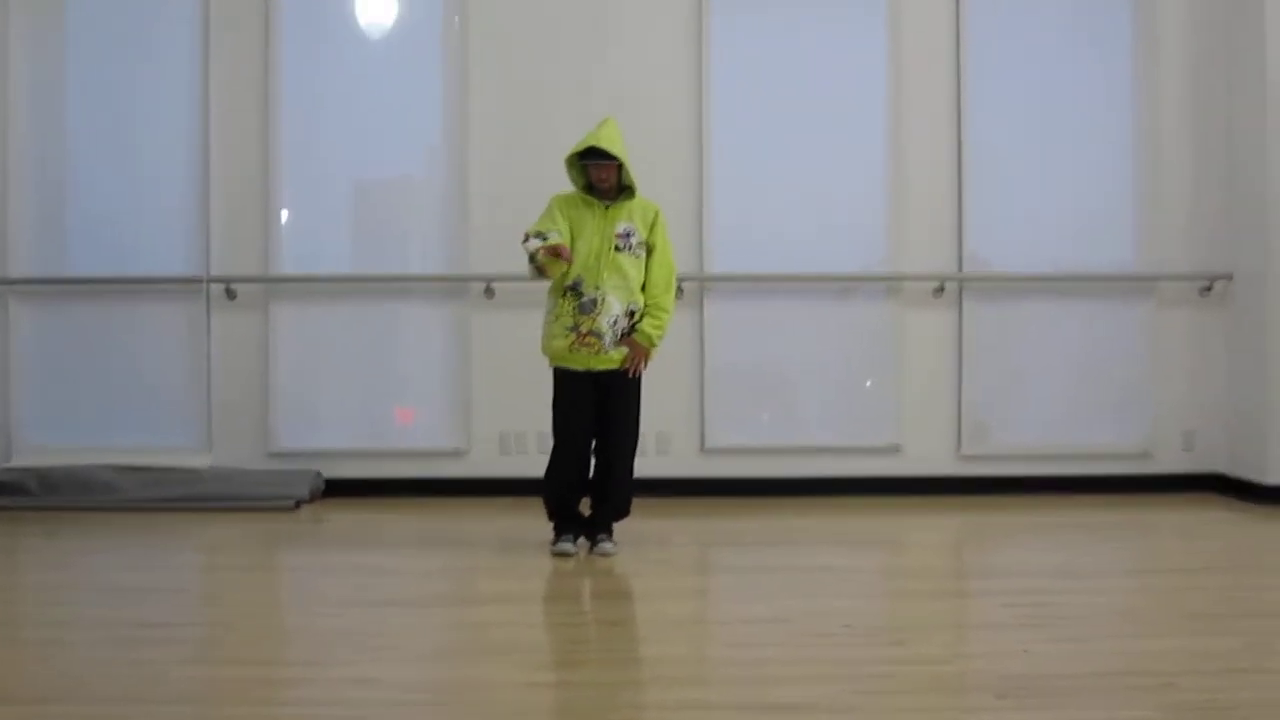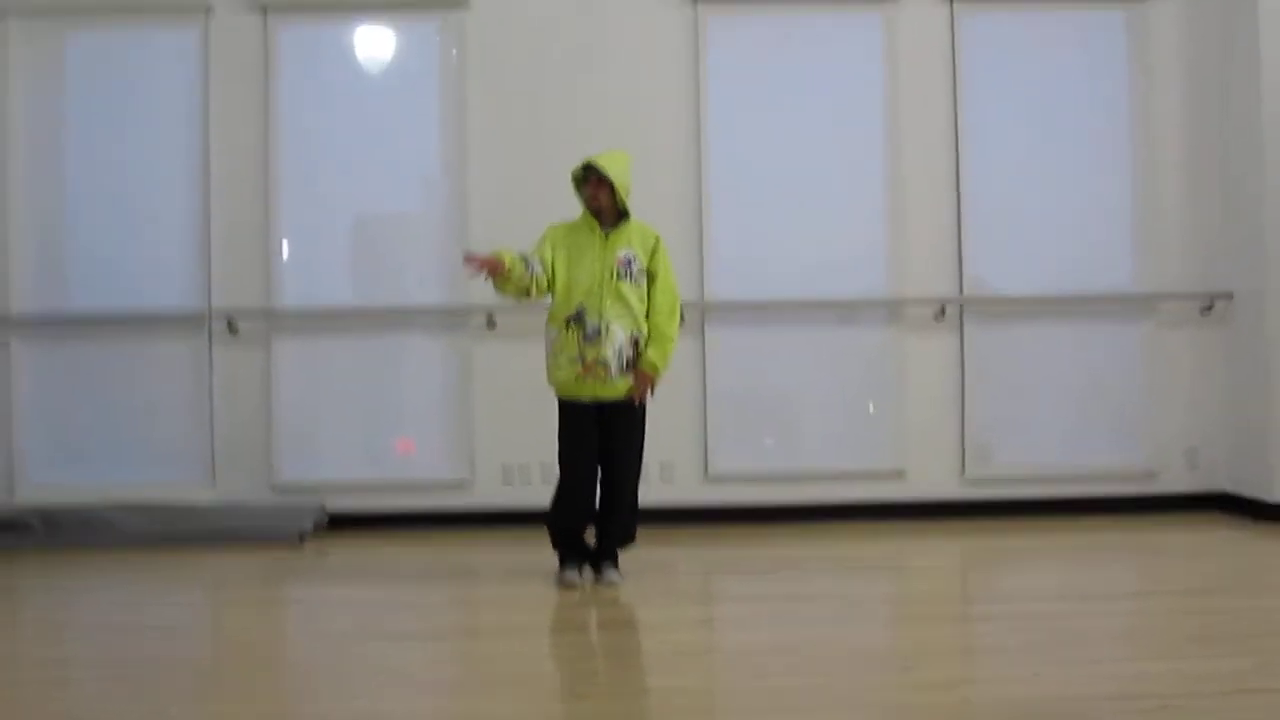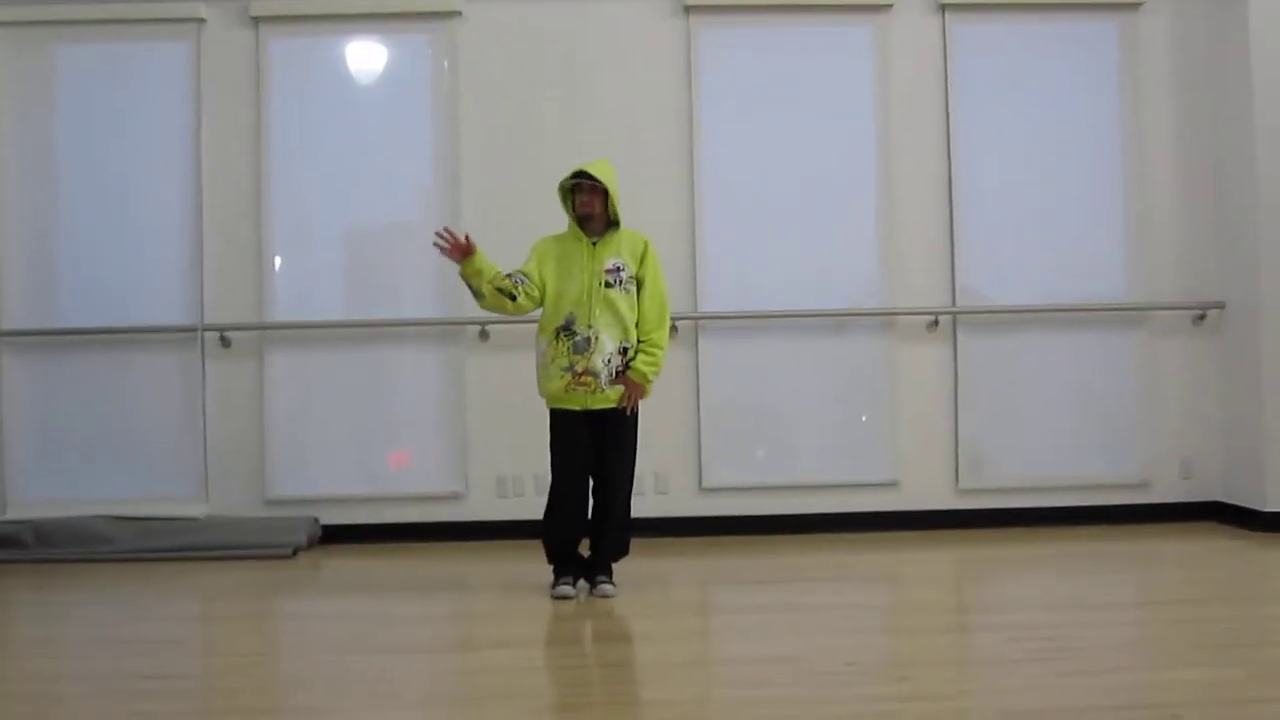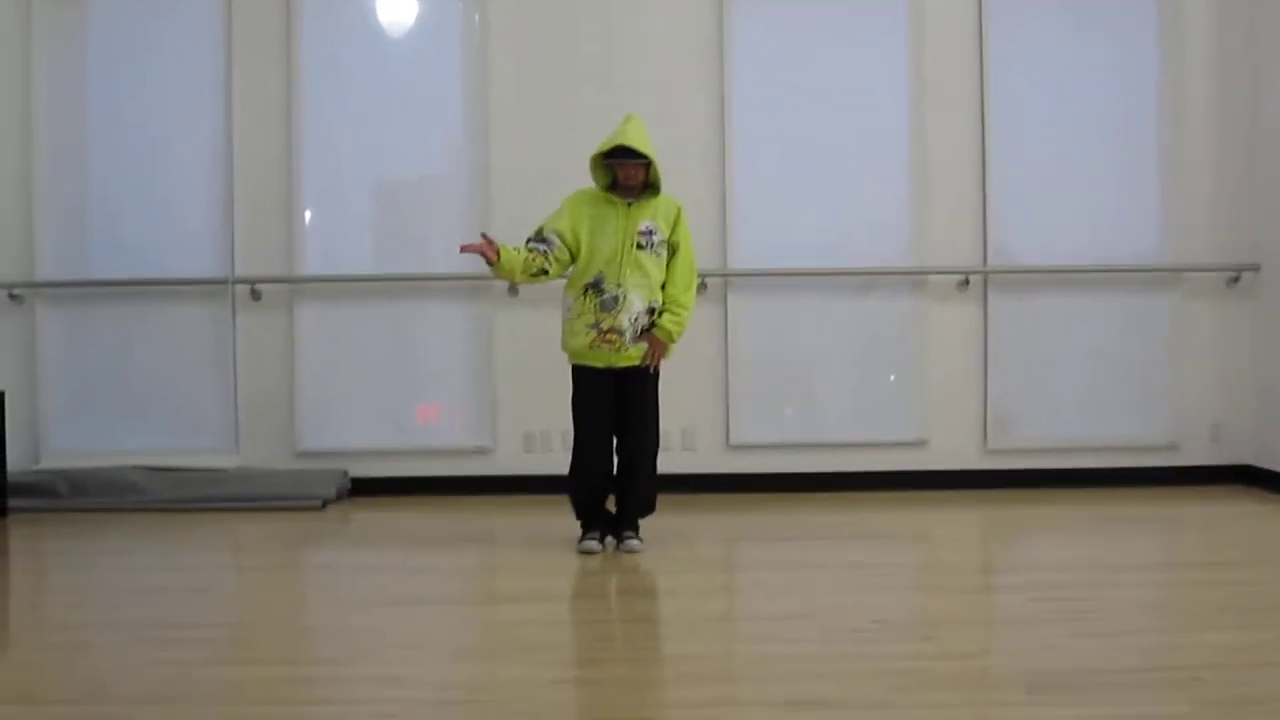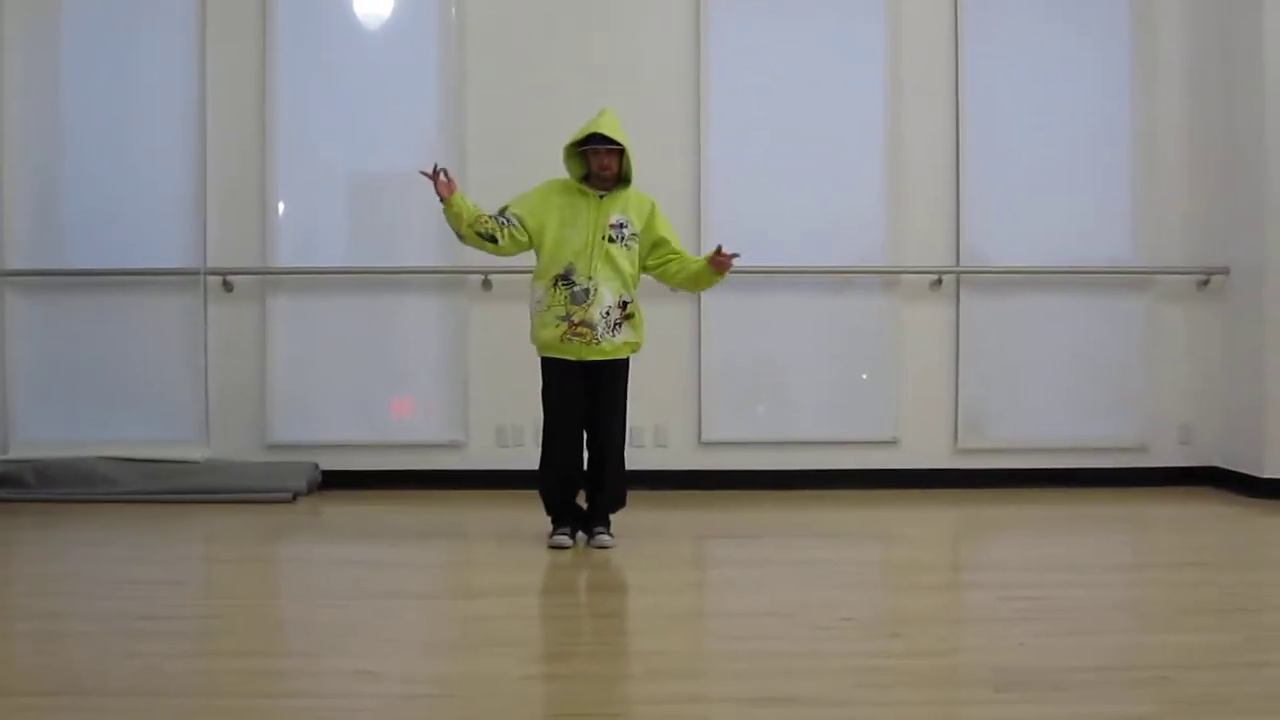
dt=0.4s
person 1, frame 1
left shoulder: (647, 214)
right shoulder: (562, 207)
left elbow: (661, 284)
right elbow: (538, 252)
left wrist: (646, 336)
right wrist: (549, 254)
left hip: (623, 355)
right hip: (572, 352)
left knee: (618, 446)
right knee: (570, 443)
left ankle: (603, 523)
right ankle: (565, 523)
person 1, frame 2
left shoulder: (646, 240)
right shoulder: (560, 236)
left elbow: (665, 310)
right elbow: (531, 279)
left wrist: (652, 363)
right wrist: (504, 268)
left hip: (627, 382)
right hip: (577, 382)
left knee: (622, 474)
right knee: (576, 473)
left ankle: (608, 552)
right ankle: (571, 552)
person 1, frame 3
left shoulder: (637, 247)
right shoulder: (549, 249)
left elbow: (655, 317)
right elbow: (516, 296)
left wrist: (642, 372)
right wrist: (473, 265)
left hip: (618, 392)
right hip: (567, 392)
left knee: (615, 484)
right knee: (567, 484)
left ankle: (602, 564)
right ankle: (565, 565)
person 1, frame 4
left shoulder: (669, 211)
right shoulder: (580, 205)
left elbow: (681, 280)
right elbow: (545, 258)
left wrist: (666, 331)
right wrist: (502, 259)
left hip: (641, 352)
right hip: (591, 349)
left knee: (639, 442)
right knee: (591, 441)
left ankle: (629, 520)
right ankle: (592, 521)
person 1, frame 5
left shoulder: (640, 205)
right shoulder: (550, 196)
left elbow: (670, 262)
right elbow: (501, 232)
left wrist: (707, 268)
right wrist: (456, 205)
left hip: (613, 344)
right hip: (560, 343)
left knee: (608, 437)
right knee: (561, 435)
left ankle: (599, 516)
right ankle: (563, 516)
